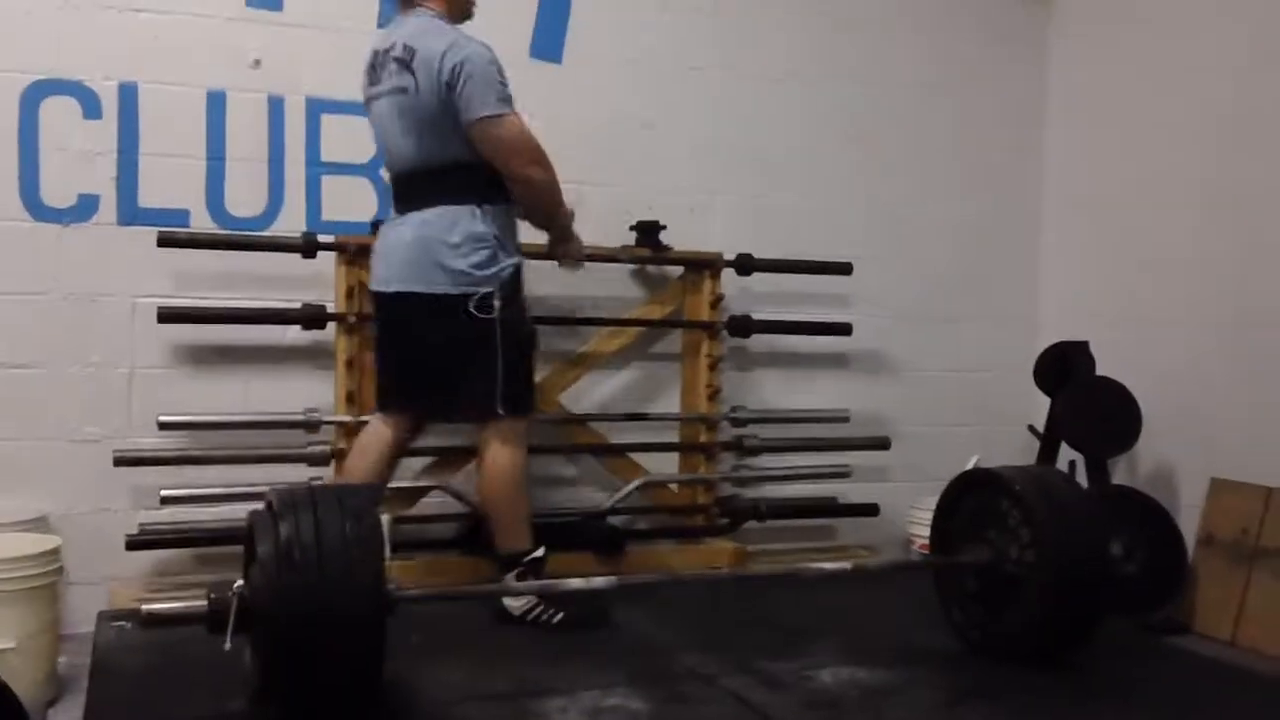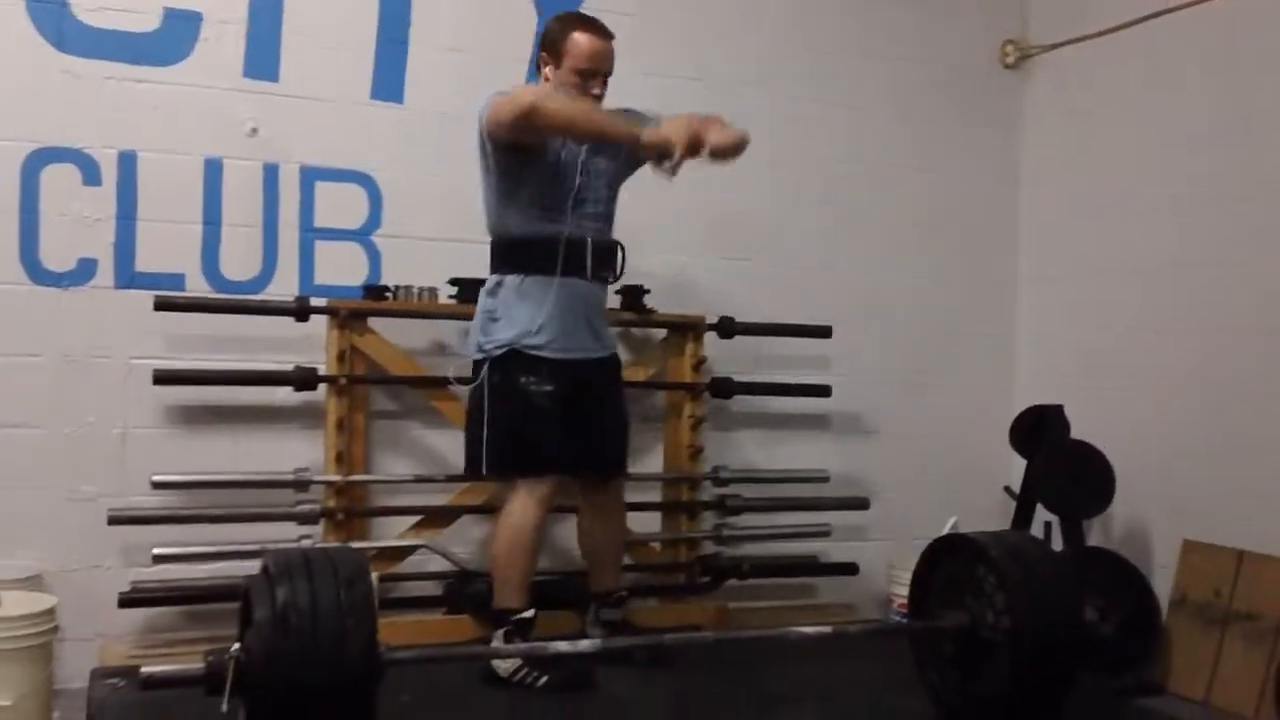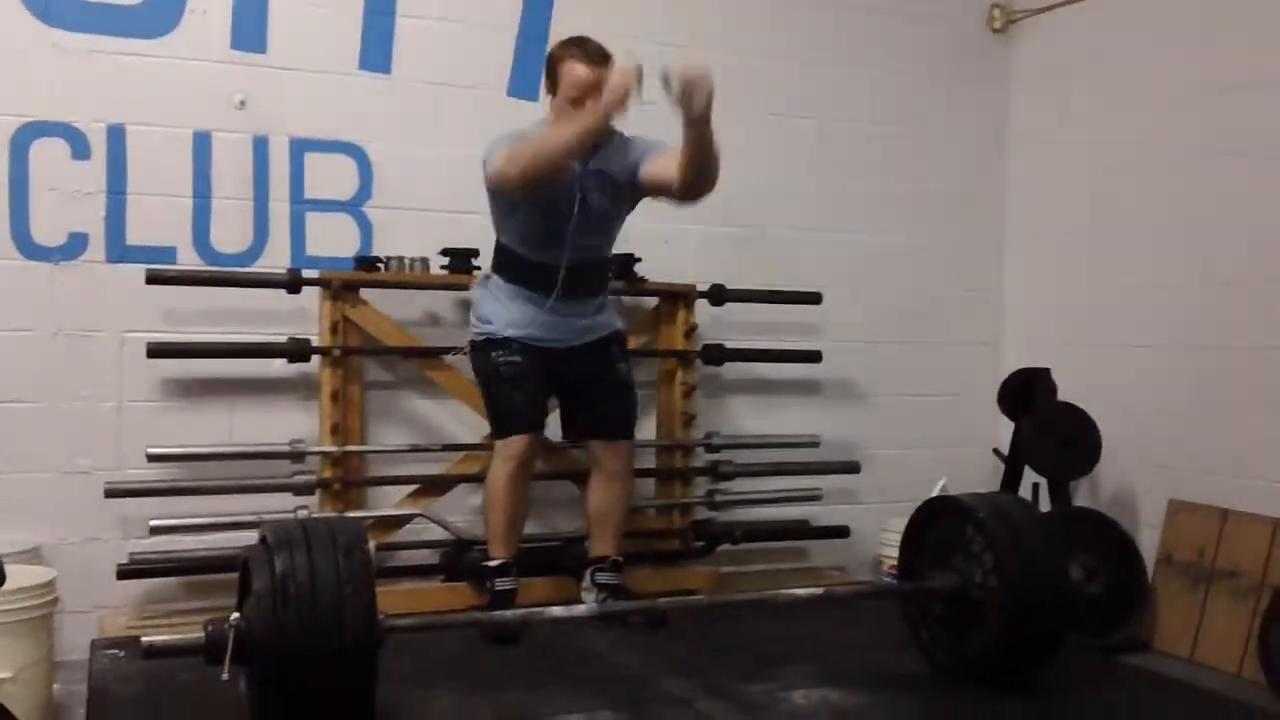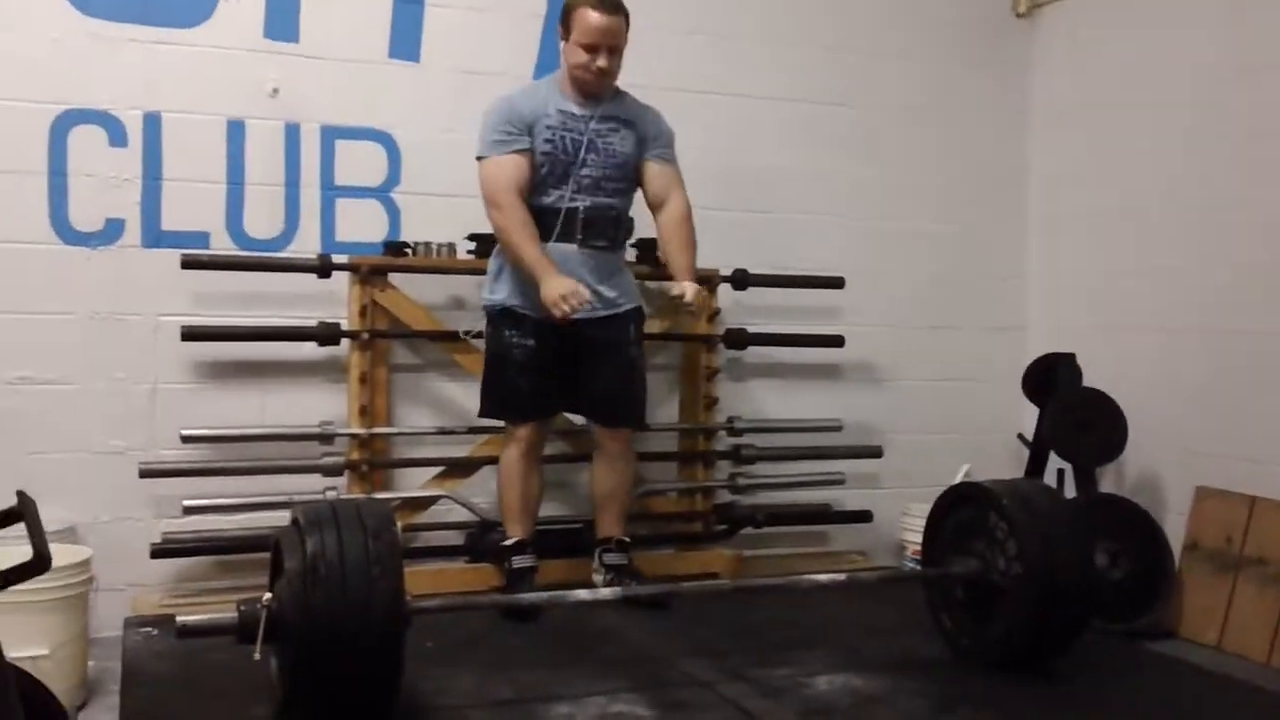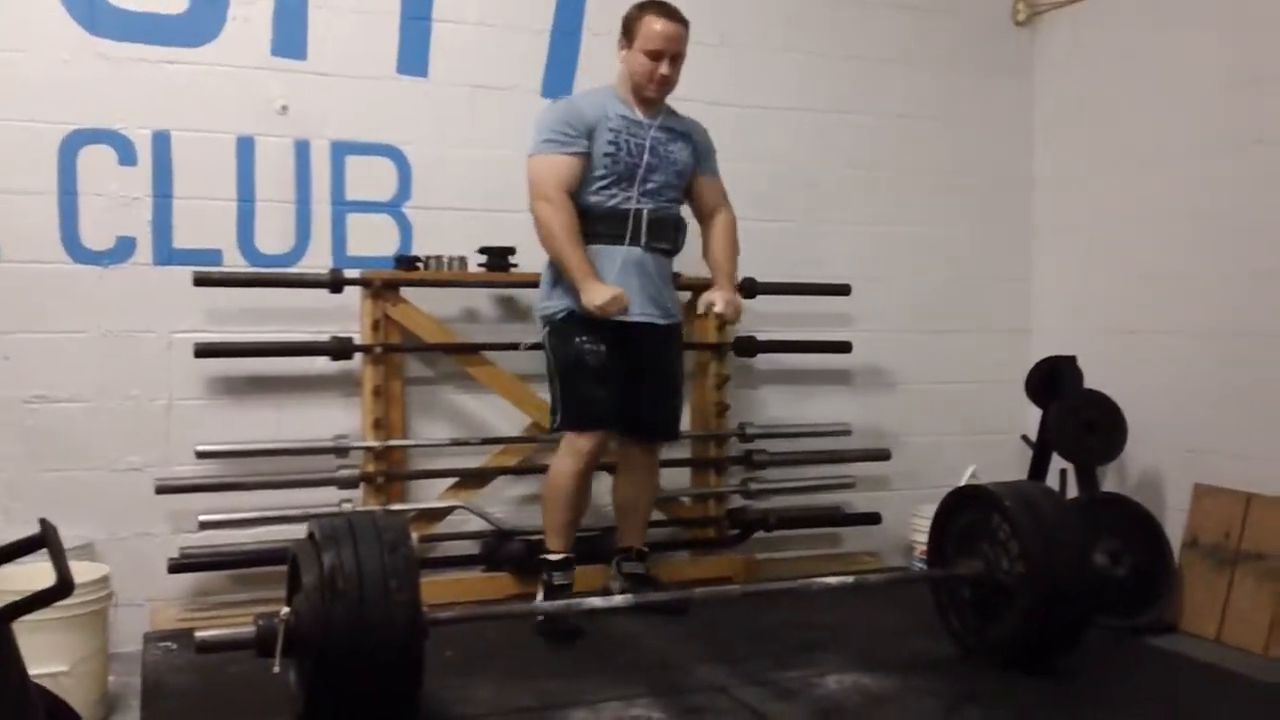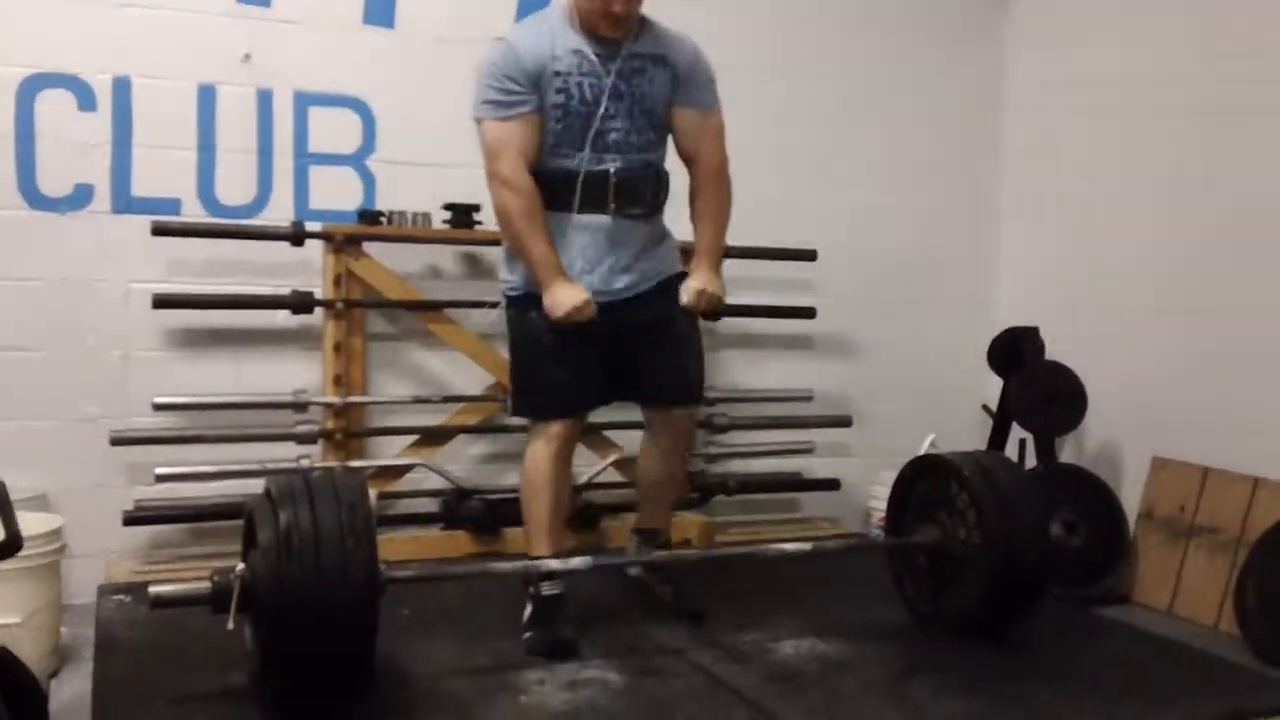
dt=0.7s
person 1, frame 1
left shoulder: (386, 55)
right shoulder: (460, 51)
right elbow: (523, 162)
left wrist: (537, 210)
right wrist: (563, 230)
left hip: (405, 261)
right hip: (462, 265)
left knee: (398, 418)
right knee: (502, 424)
right ankle: (523, 580)
person 1, frame 2
left shoulder: (612, 130)
right shoulder: (516, 117)
left elbow: (691, 129)
right elbow: (535, 105)
left wrist: (716, 134)
right wrist: (639, 136)
left hip: (590, 342)
right hip: (521, 340)
left knee: (602, 483)
right knee: (531, 487)
left ankle: (608, 616)
right ankle: (510, 643)
person 1, frame 3
left shoulder: (629, 154)
right shoulder: (516, 148)
left elbow: (692, 183)
right elbow: (525, 171)
left wrist: (697, 119)
right wrist: (586, 118)
left hip: (592, 329)
right hip: (512, 326)
left knee: (613, 448)
right knee: (516, 447)
left ankle: (602, 582)
right ankle: (499, 586)
person 1, frame 4
left shoulder: (645, 122)
right shoulder: (517, 110)
left elbow: (671, 203)
right elbow: (503, 202)
left wrist: (684, 278)
right wrist: (547, 279)
left hip: (613, 304)
right hip: (525, 302)
left knee: (616, 432)
right knee: (525, 431)
left ankle: (613, 559)
right ankle: (518, 564)
person 1, frame 5
left shoulder: (691, 134)
right shoulder: (574, 114)
left elbow: (717, 215)
right elbow: (549, 202)
left wrist: (724, 286)
right wrist: (591, 287)
left hip: (658, 313)
right hip: (587, 311)
left knee: (643, 444)
right knee: (585, 437)
left ankle: (630, 569)
right ankle: (555, 577)
person 1, frame 6
left shoulder: (678, 57)
right shoulder: (520, 53)
left elbow: (708, 163)
right elbow: (508, 175)
left wrist: (706, 264)
right wrist: (553, 282)
left hip: (651, 273)
right hip: (554, 282)
left knee: (677, 413)
right knee: (556, 427)
left ankle: (652, 545)
right ankle: (545, 591)
